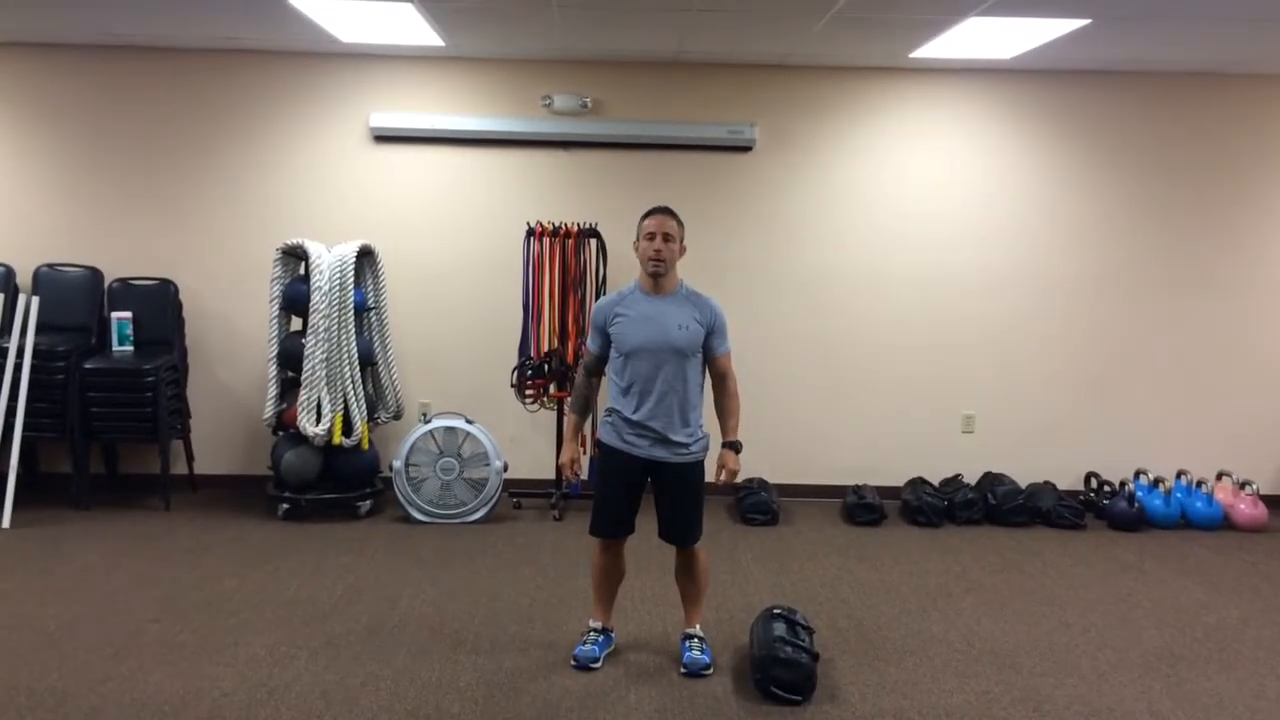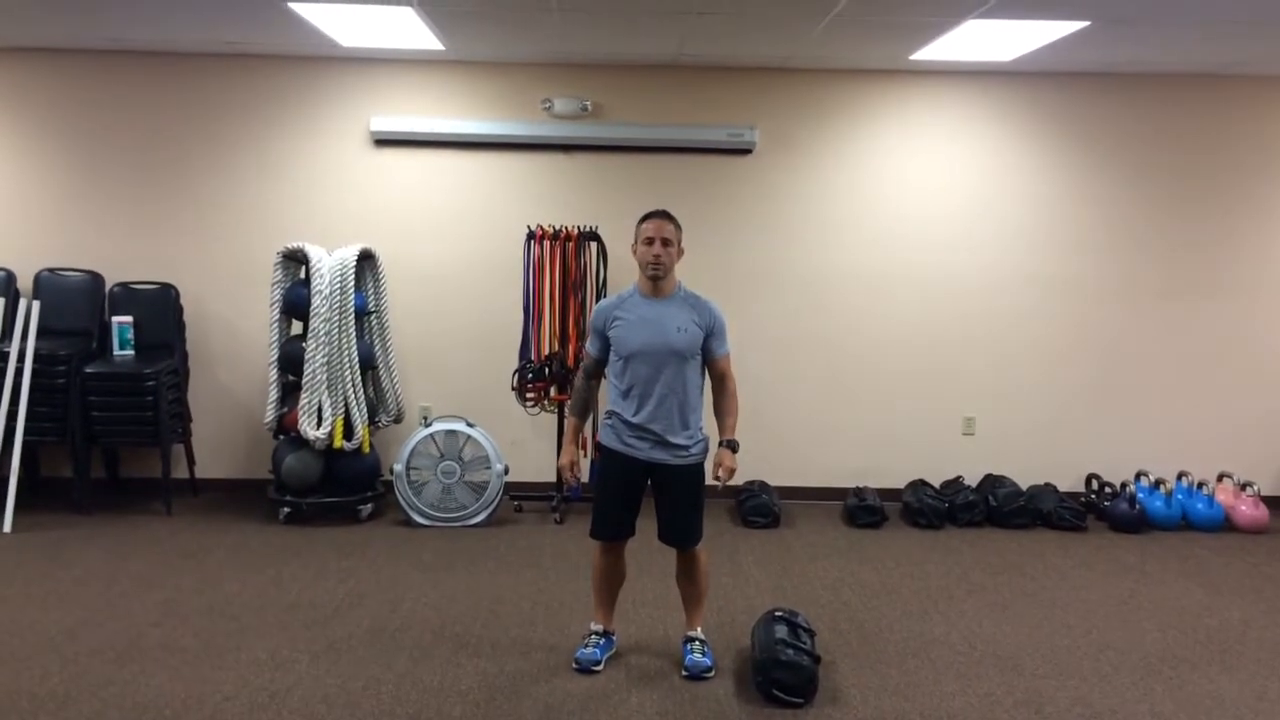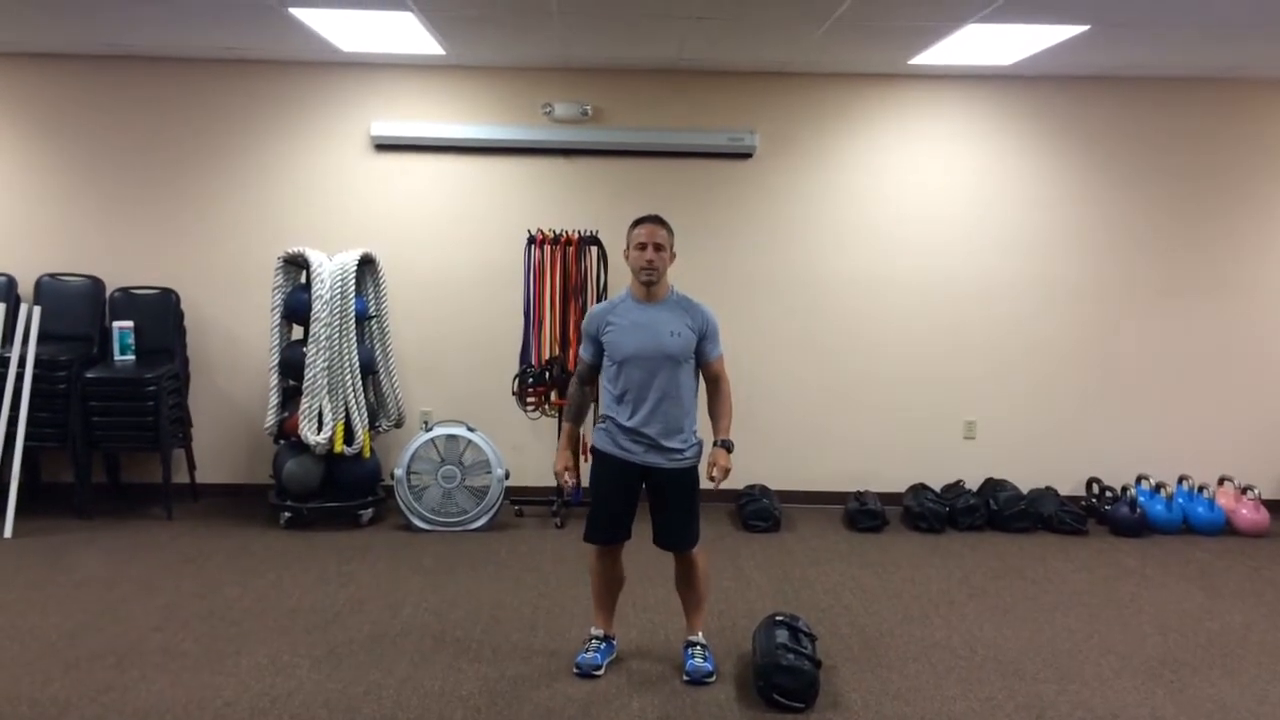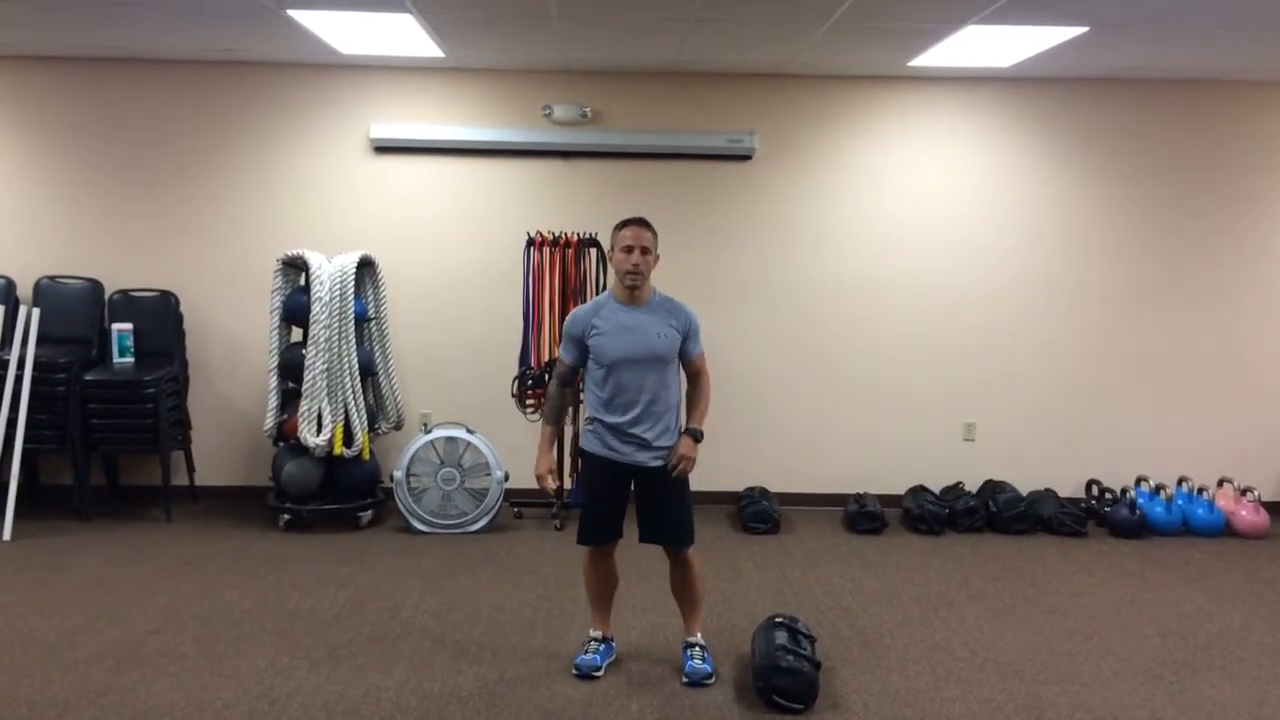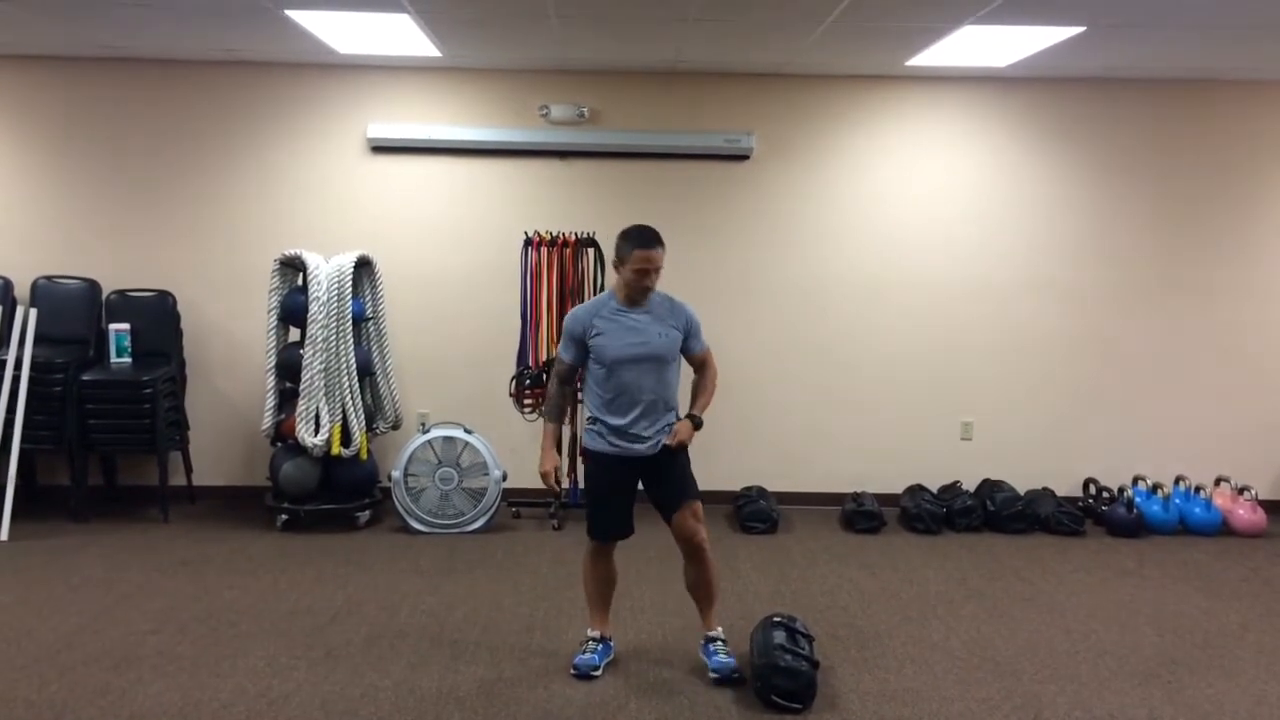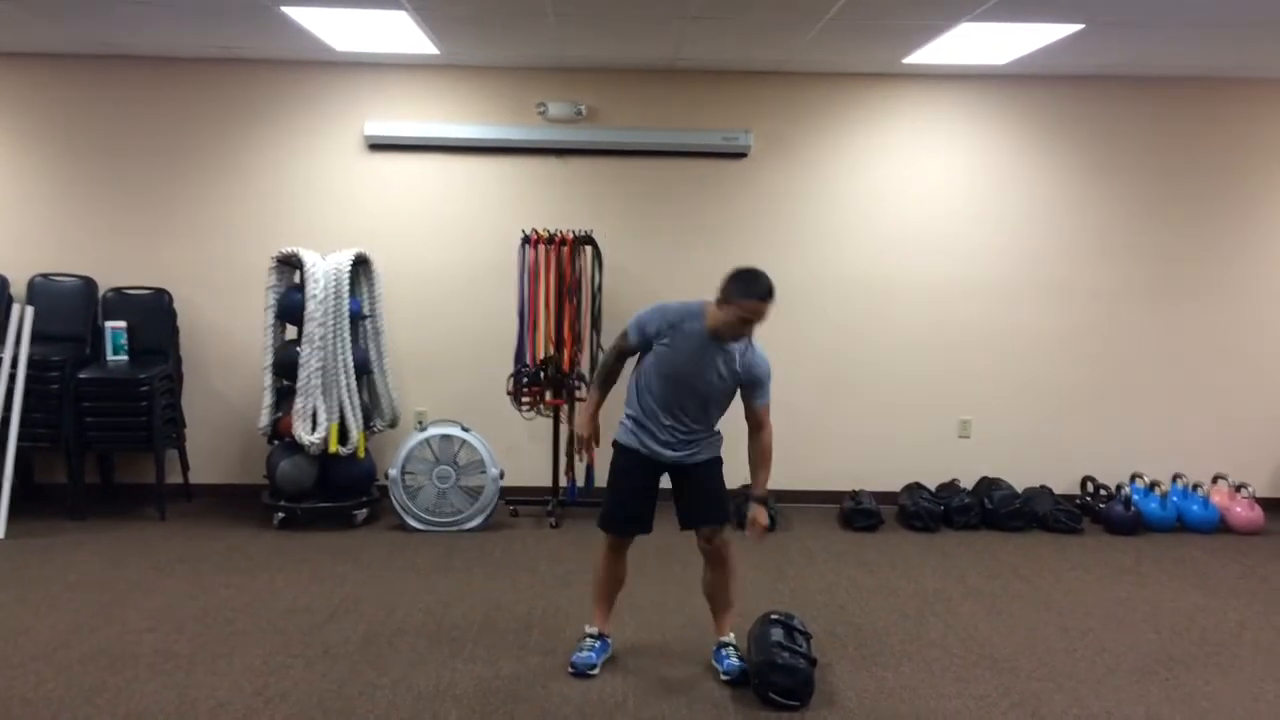
dt=0.4s
person 1, frame 1
left shoulder: (705, 312)
right shoulder: (609, 309)
left elbow: (723, 380)
right elbow: (587, 375)
left wrist: (731, 444)
right wrist: (570, 438)
left hip: (683, 451)
right hip: (619, 445)
left knee: (687, 544)
right knee: (608, 539)
left ankle: (693, 632)
right ankle: (600, 629)
person 1, frame 2
left shoulder: (704, 314)
right shoulder: (609, 312)
left elbow: (723, 381)
right elbow: (587, 378)
left wrist: (728, 443)
right wrist: (571, 440)
left hip: (683, 452)
right hip: (619, 447)
left knee: (688, 546)
right knee: (609, 541)
left ankle: (695, 635)
right ankle: (602, 631)
person 1, frame 3
left shoulder: (696, 318)
right shoulder: (601, 317)
left elbow: (717, 383)
right elbow: (582, 382)
left wrist: (722, 443)
right wrist: (565, 444)
left hip: (677, 456)
right hip: (614, 452)
left knee: (685, 550)
right knee: (606, 545)
left ankle: (695, 639)
right ankle: (602, 635)
person 1, frame 4
left shoulder: (679, 317)
right shoulder: (584, 320)
left elbow: (699, 377)
right elbow: (561, 384)
left wrist: (691, 433)
right wrist: (546, 448)
left hip: (664, 454)
right hip: (603, 453)
left knee: (680, 551)
right knee: (599, 547)
left ankle: (694, 640)
right ankle: (601, 637)
person 1, frame 5
left shoulder: (679, 315)
right shoulder: (584, 319)
left elbow: (706, 369)
right elbow: (560, 382)
left wrist: (692, 418)
right wrist: (549, 446)
left hip: (665, 444)
right hip: (606, 448)
left knee: (693, 537)
right knee: (600, 544)
left ankle: (712, 635)
right ankle: (599, 637)
person 1, frame 6
left shoulder: (753, 364)
right shoulder: (666, 319)
left elbow: (759, 428)
right elbow: (615, 355)
left wrist: (759, 498)
right wrist: (591, 411)
left hip: (698, 455)
right hip: (637, 443)
left knee: (715, 543)
right knee: (617, 540)
left ankle: (725, 641)
right ankle: (598, 634)
